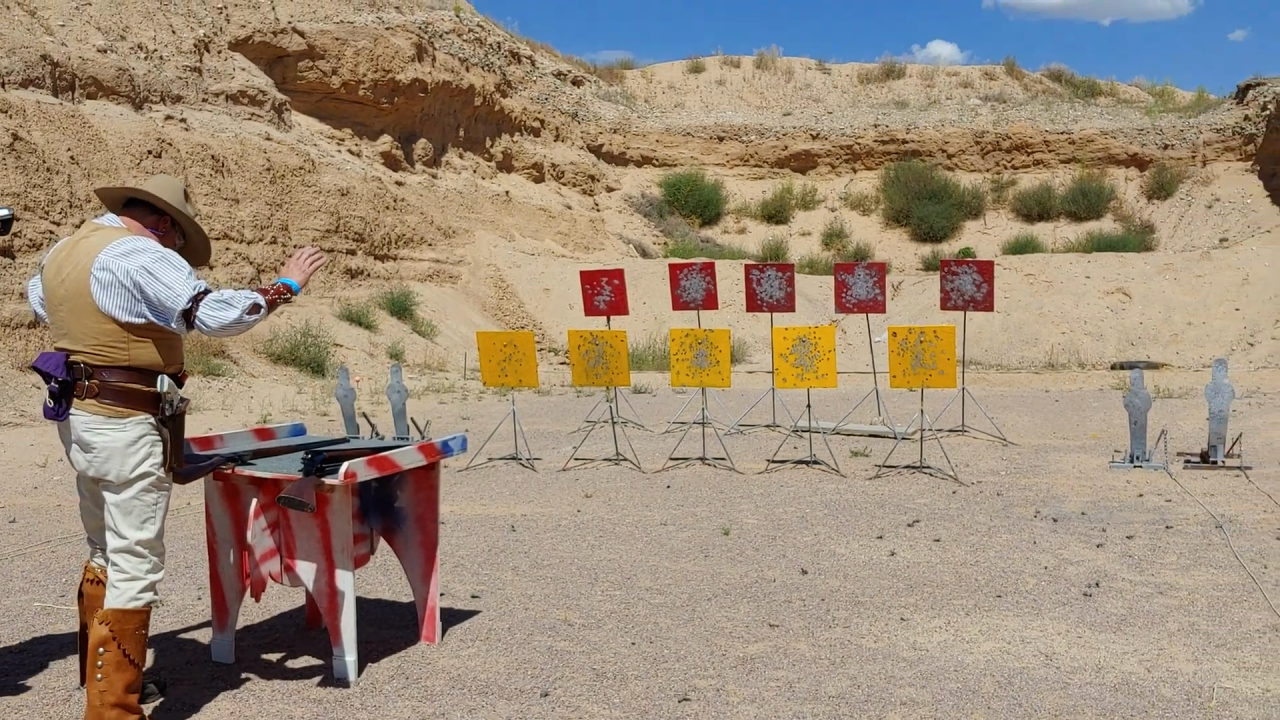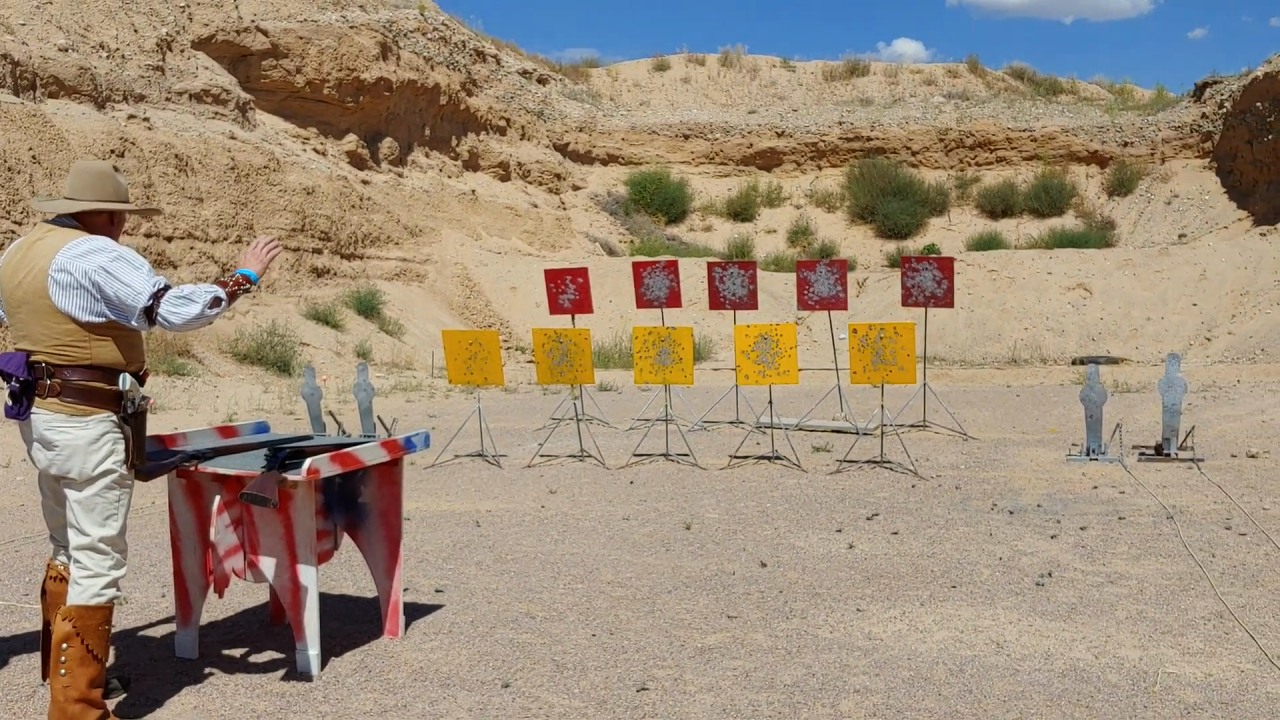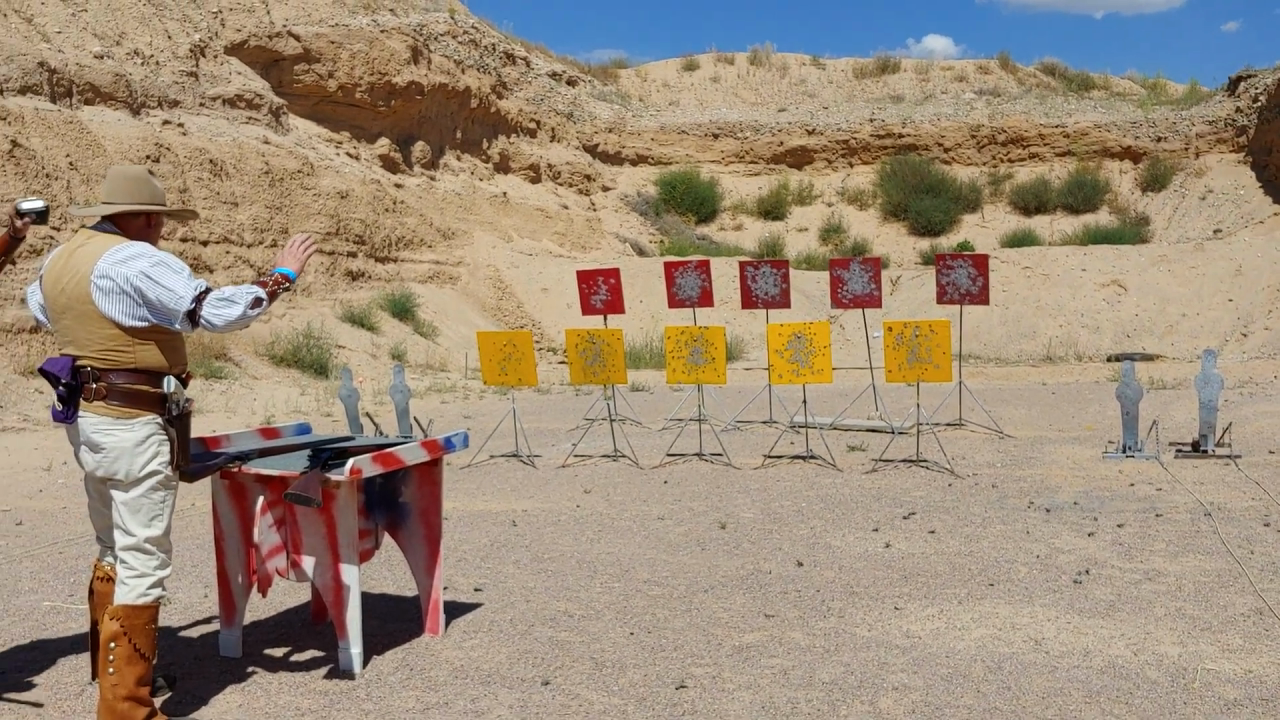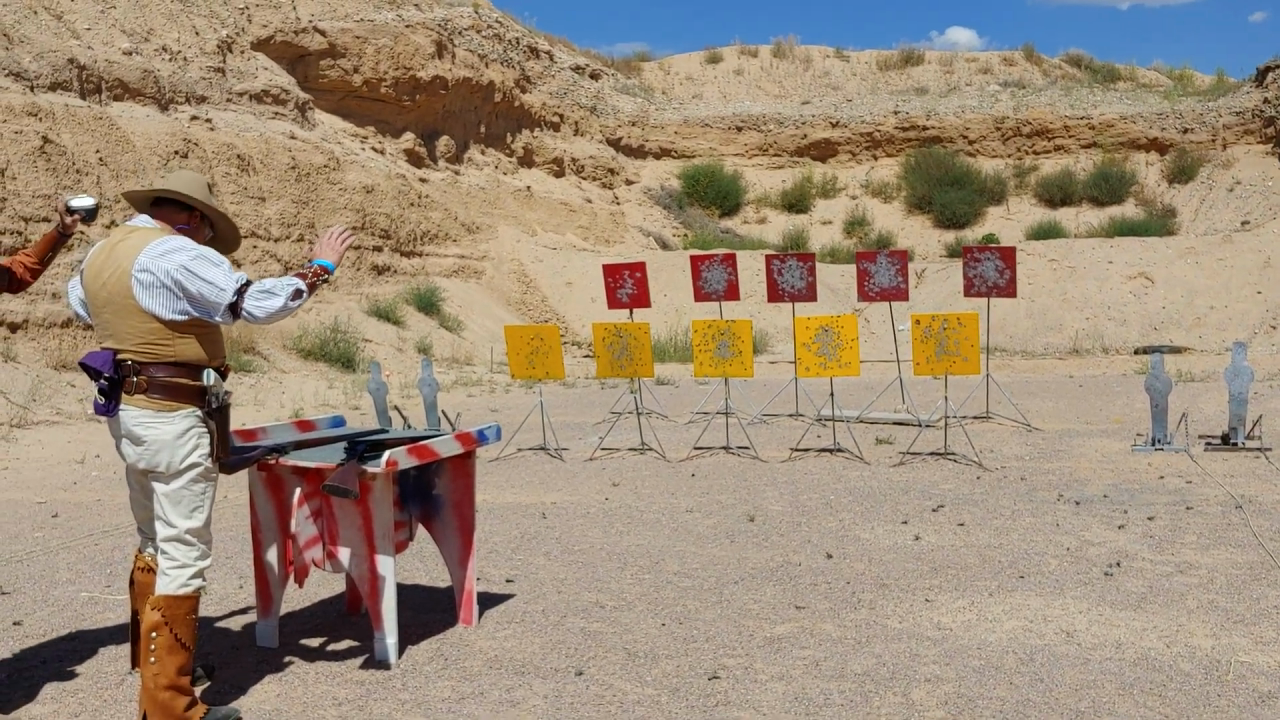
dt=0.7s
person 1, frame 1
left shoulder: (61, 250)
right shoulder: (140, 257)
left elbow: (39, 301)
right elbow: (215, 313)
right wrist: (285, 286)
left hip: (81, 414)
right hip: (125, 423)
left knee: (104, 554)
right knee: (134, 566)
person 1, frame 2
right shoulder: (97, 256)
right elbow: (176, 309)
right wrist: (243, 276)
right hip: (87, 422)
left knee: (67, 552)
right knee: (97, 562)
left ankle: (64, 673)
person 1, frame 3
left shoulder: (58, 260)
right shoulder: (137, 262)
left elbow: (39, 308)
right elbow: (217, 310)
right wrist: (281, 275)
left hip: (87, 418)
right hip: (133, 424)
left knee: (113, 552)
right knee: (143, 563)
left ankle: (112, 671)
person 1, frame 4
left shoulder: (98, 254)
right shoulder: (176, 255)
left elbow: (79, 302)
right elbow: (256, 303)
right wrist: (319, 268)
left hip: (128, 411)
right hip: (171, 418)
left knee: (153, 545)
right knee: (183, 555)
left ankle: (153, 662)
